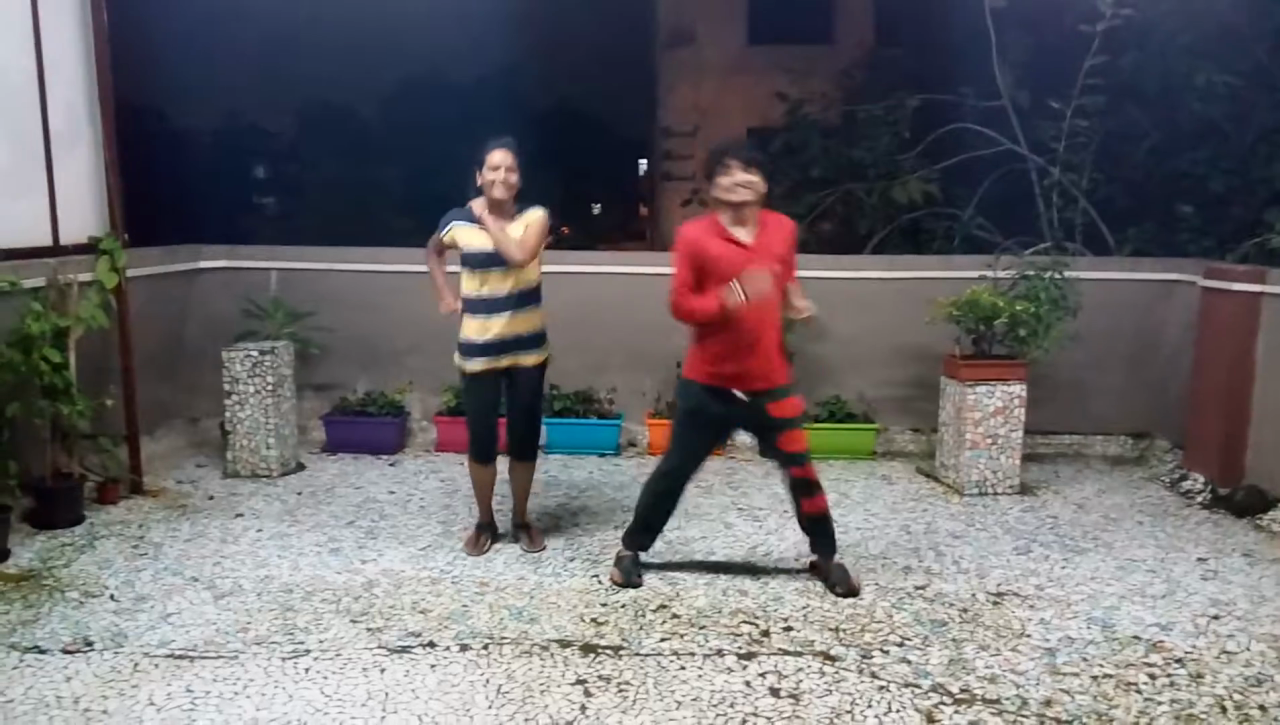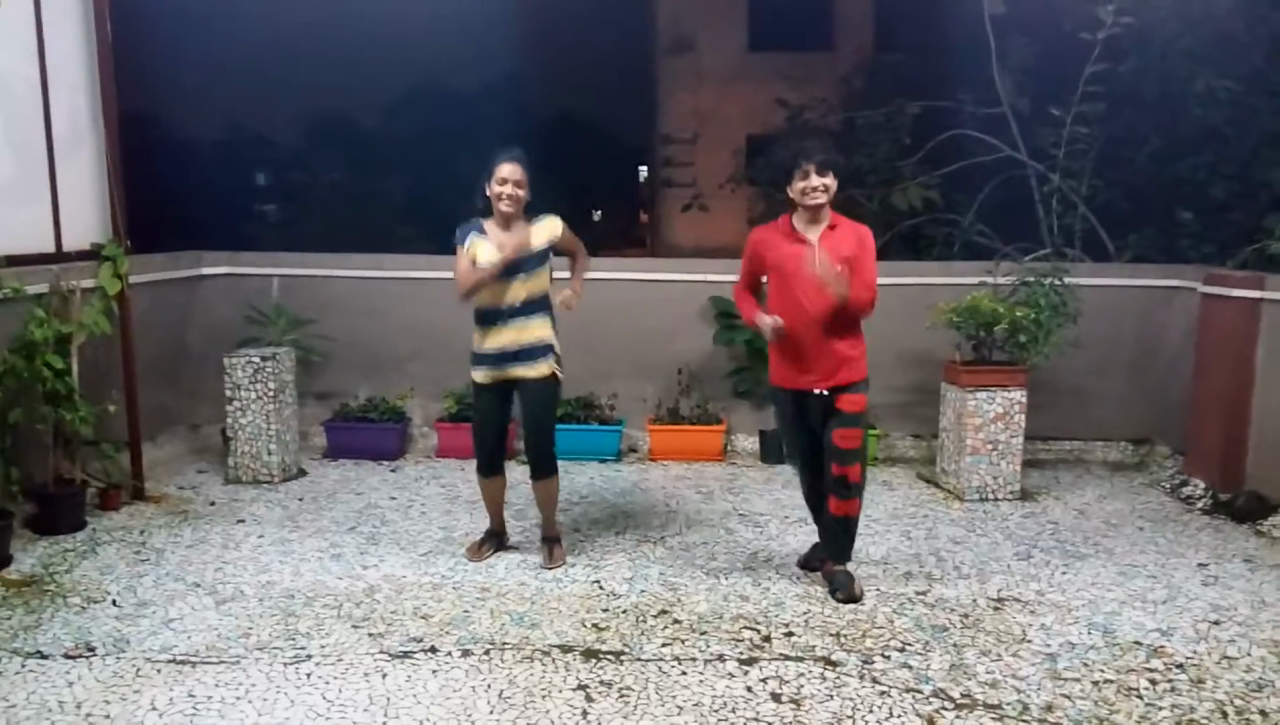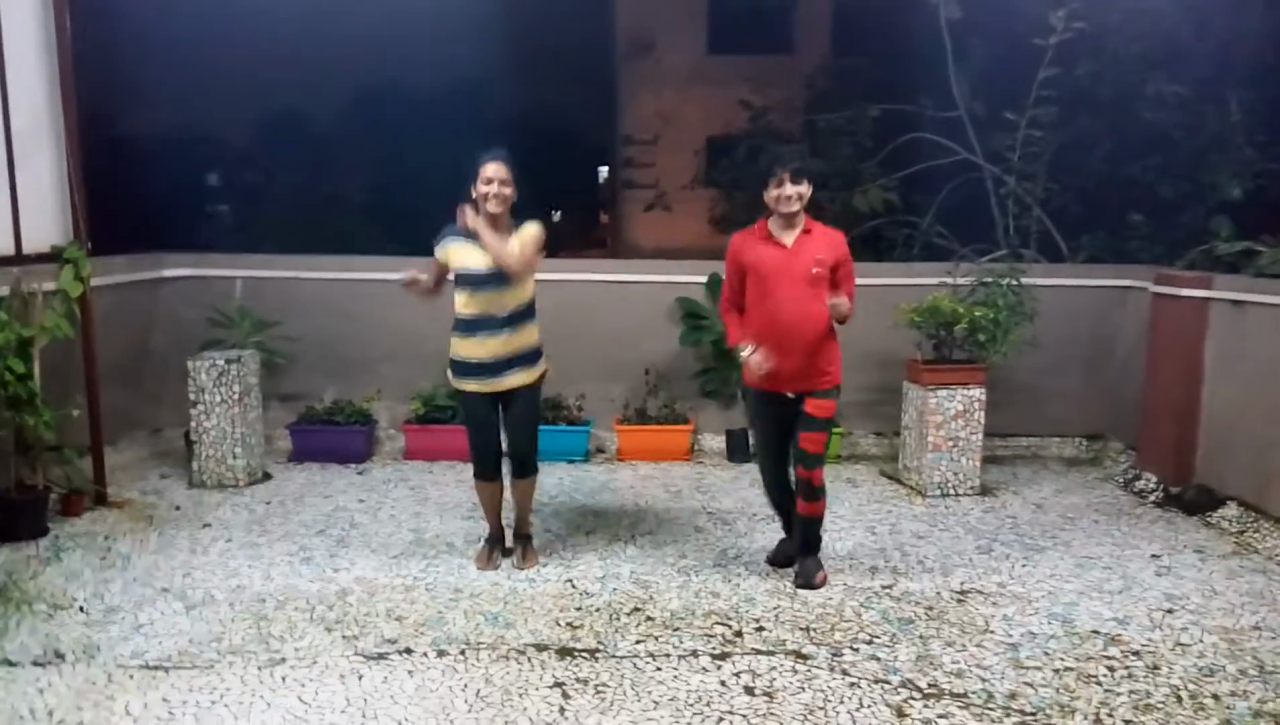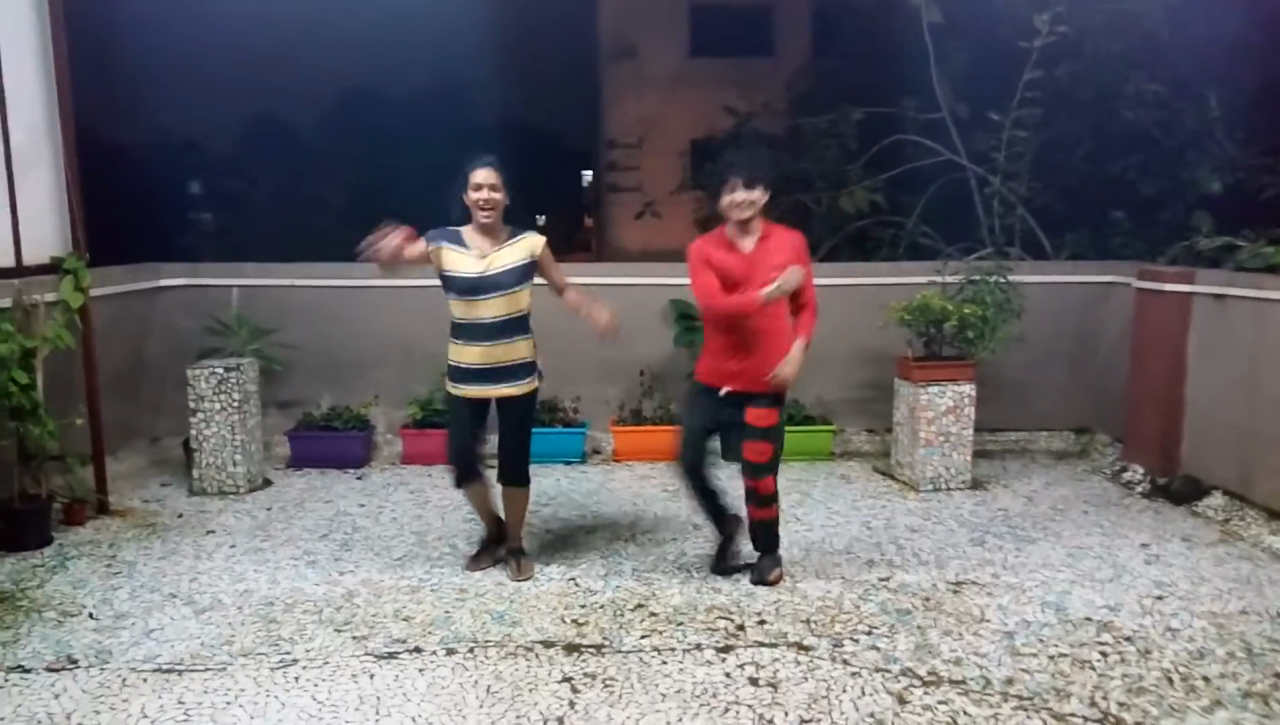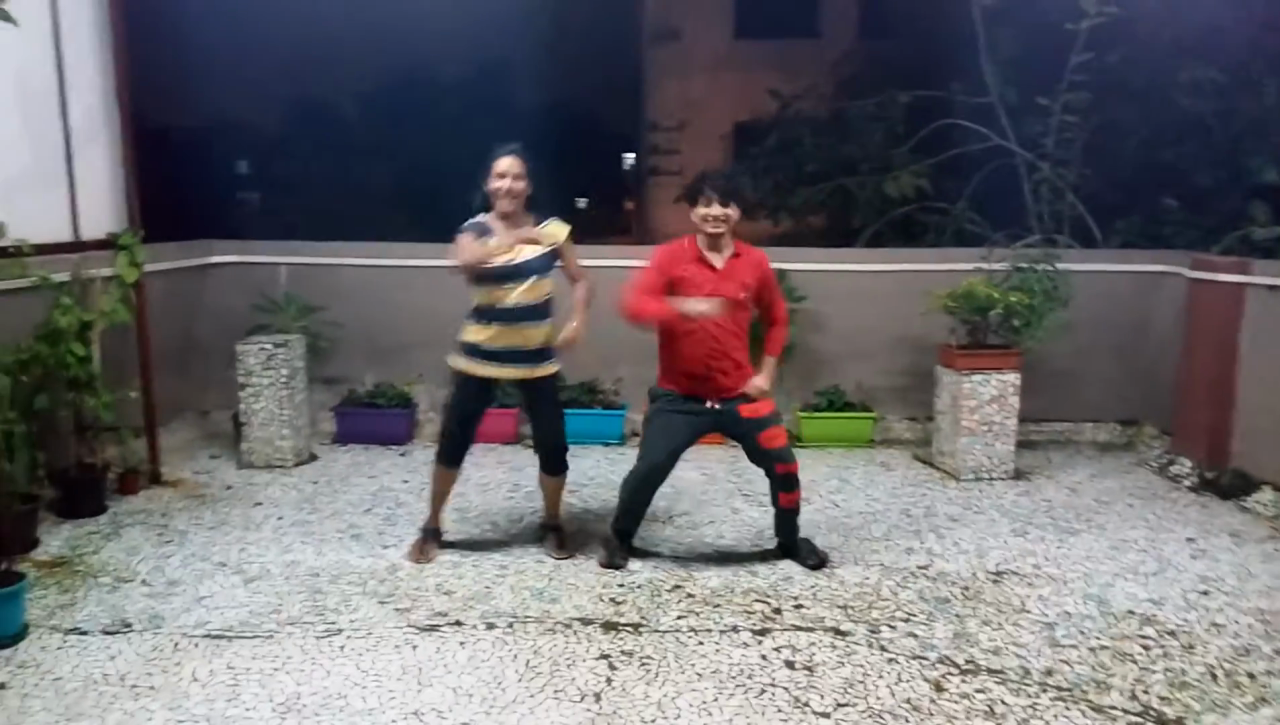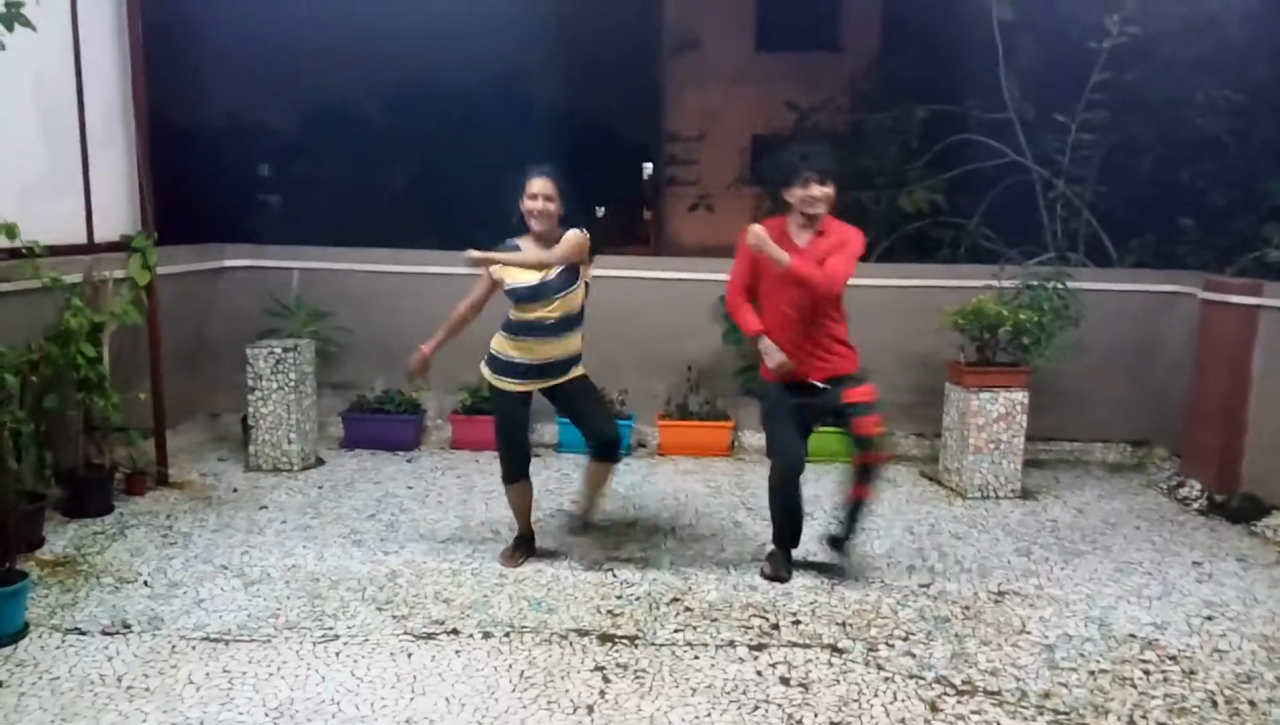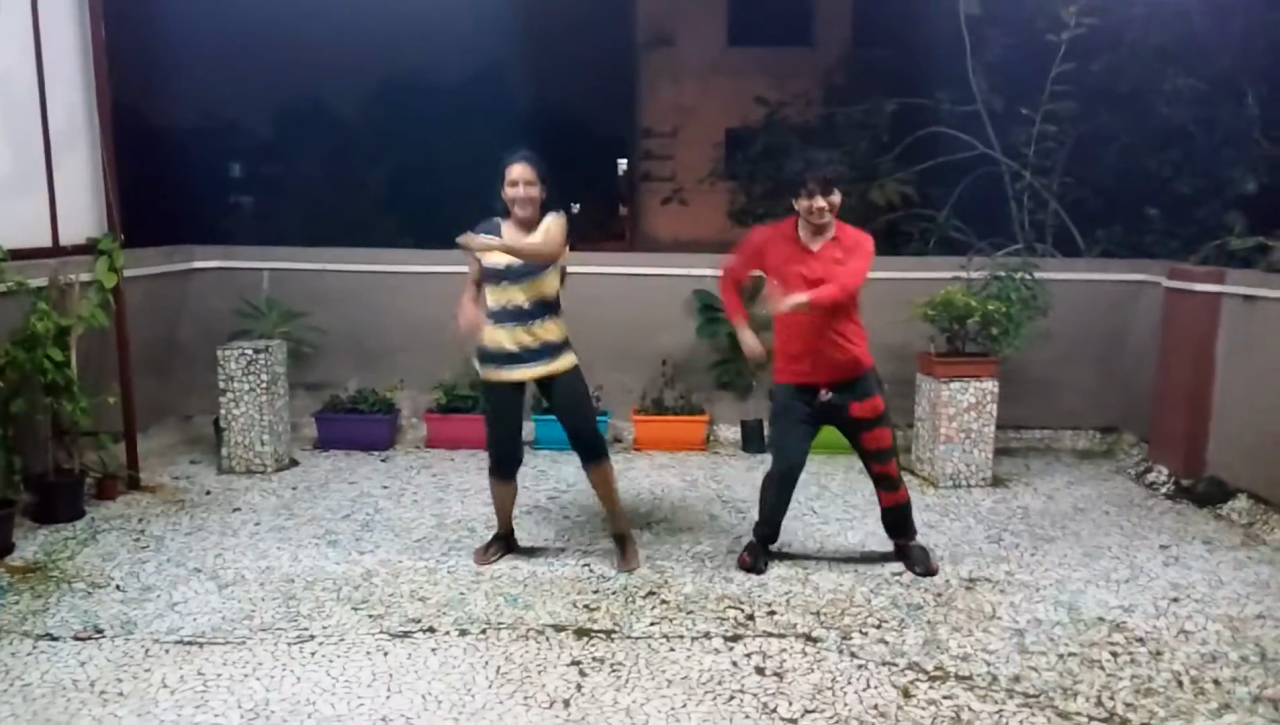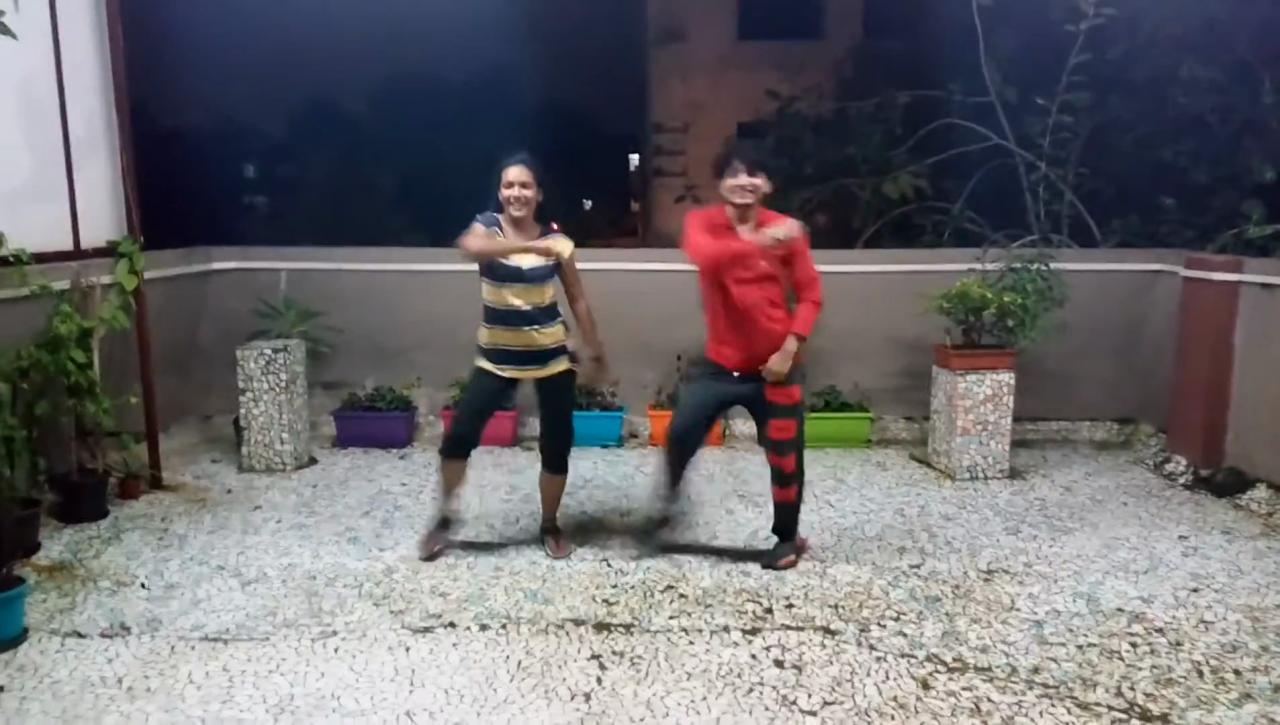
dt=0.5s
person 1, frame 1
left shoulder: (783, 230)
right shoulder: (695, 236)
right elbow: (681, 304)
left wrist: (794, 301)
right wrist: (733, 297)
left hip: (770, 380)
right hip: (708, 382)
left knee: (801, 469)
right knee: (676, 468)
left ankle: (826, 556)
right ankle: (632, 548)
person 1, frame 2
left shoulder: (856, 236)
right shoulder: (764, 238)
left elbow: (866, 301)
right elbow: (744, 287)
left wrist: (833, 281)
right wrist: (759, 317)
left hip: (844, 375)
right hip: (790, 378)
left knee: (847, 470)
right knee: (810, 468)
left ankle: (837, 562)
right ankle: (826, 538)
person 1, frame 3
left shoulder: (832, 241)
right shoulder: (744, 244)
left elbow: (845, 295)
right elbow: (730, 305)
left wrist: (843, 305)
right wrist: (744, 350)
left hip: (818, 380)
right hip: (765, 382)
left knee: (809, 473)
right knee: (774, 470)
left ankle: (808, 552)
right ankle: (791, 532)
person 1, frame 4
left shoulder: (790, 243)
right shoulder: (703, 249)
left elbow: (806, 306)
right elbow: (710, 305)
left wrist: (796, 354)
right wrist: (769, 293)
left hip: (763, 384)
right hip: (712, 380)
left knee: (759, 475)
right knee: (689, 460)
left ankle: (768, 553)
right ankle: (726, 526)
person 1, frame 5
left shoulder: (754, 263)
right shoulder: (671, 256)
left elbow: (776, 318)
right elbow: (632, 307)
left wrist: (765, 372)
right wrist: (683, 308)
left hip: (738, 393)
right hip: (678, 397)
left knee: (782, 463)
right knee: (648, 470)
left ankle: (789, 538)
right ankle: (618, 537)
person 1, frame 6
left shoulder: (847, 237)
right shoulder: (760, 235)
left elbow: (827, 287)
right elbow: (737, 295)
left wrist: (776, 255)
right wrist: (764, 342)
left hip: (839, 372)
right hip: (784, 377)
left knee: (873, 450)
right knee: (786, 466)
left ankle: (844, 533)
right ankle: (782, 548)
person 1, frame 7
left shoulder: (857, 242)
right shoulder: (769, 239)
left elbow: (847, 292)
right elbow: (731, 278)
left wrist: (797, 300)
right wrist: (743, 329)
left hip: (853, 379)
right hip: (796, 383)
left knee: (884, 465)
right knee: (785, 469)
left ankle: (906, 542)
right ankle: (761, 542)
person 1, frame 8
left shoulder: (786, 231)
right shoulder: (702, 221)
left elbow: (810, 295)
right elbow: (705, 256)
left wrist: (791, 347)
right wrist: (759, 243)
left hip: (773, 366)
right hip: (720, 363)
left knee: (784, 456)
right knee: (681, 431)
left ankle: (788, 537)
right ankle: (670, 502)
person 2, frame 1
left shoulder: (534, 217)
right shoulder: (457, 222)
left elbow: (520, 256)
right elbow: (433, 253)
left wrist: (488, 220)
right wrist: (444, 292)
left hip: (526, 345)
right hip: (477, 348)
left knee: (523, 437)
right knee: (482, 440)
left ankle: (521, 519)
right ankle: (485, 521)
person 2, frame 2
left shoulder: (548, 226)
right shoulder: (471, 234)
left elbow: (580, 253)
right elbow: (465, 289)
left wrist: (573, 290)
right wrist: (508, 252)
left hip: (537, 356)
right hip: (489, 359)
left knee: (540, 450)
right knee: (488, 453)
left ankle: (551, 534)
right ankle: (495, 530)
person 2, frame 3
left shoulder: (530, 231)
right shoulder: (452, 237)
left elbow: (524, 272)
right elbow: (433, 284)
left wrist: (479, 229)
right wrist: (420, 282)
left hip: (522, 361)
right hip: (472, 365)
left knee: (524, 453)
right knee: (485, 455)
left ankle: (522, 531)
right ankle: (495, 534)
person 2, frame 4
left shoulder: (528, 243)
right shoulder: (443, 240)
left elbow: (562, 287)
right elbow: (386, 253)
left wrist: (592, 311)
right wrist: (388, 250)
left hip: (516, 370)
right hip: (466, 372)
left knee: (514, 461)
right knee: (461, 460)
left ankle: (515, 546)
right ankle: (494, 530)
person 2, frame 5
left shoulder: (552, 230)
right shoulder: (474, 229)
left elbow: (581, 280)
right elbow: (466, 268)
left wrist: (577, 320)
right wrist: (507, 241)
left hip: (535, 358)
right hip: (478, 355)
left knee: (553, 449)
right knee: (452, 443)
left ankle: (551, 526)
right ankle: (431, 530)
person 2, frame 6
left shoulder: (575, 240)
right shoulder: (508, 252)
left elbow: (550, 259)
right elbow: (472, 304)
left wrist: (491, 259)
right wrist: (430, 346)
left hip: (564, 368)
right hip: (510, 369)
left knee: (608, 437)
right knee: (513, 460)
left ankle: (586, 513)
right ankle: (524, 536)
person 2, frame 7
left shoulder: (554, 222)
right shoulder: (487, 232)
left elbow: (545, 245)
right elbow: (472, 288)
left wrist: (485, 245)
right wrist: (468, 312)
left hip: (554, 354)
right hip: (500, 361)
left knee: (588, 442)
right knee: (503, 454)
left ankle: (621, 533)
right ankle: (504, 533)
person 2, frame 8
left shoulder: (558, 243)
right shoulder: (486, 226)
left elbow: (578, 300)
right elbow: (470, 248)
left wrist: (594, 350)
right wrist: (531, 246)
left hip: (550, 358)
right hip: (495, 358)
left knee: (557, 448)
right knee: (459, 438)
left ankle: (550, 525)
right ankle: (444, 517)
